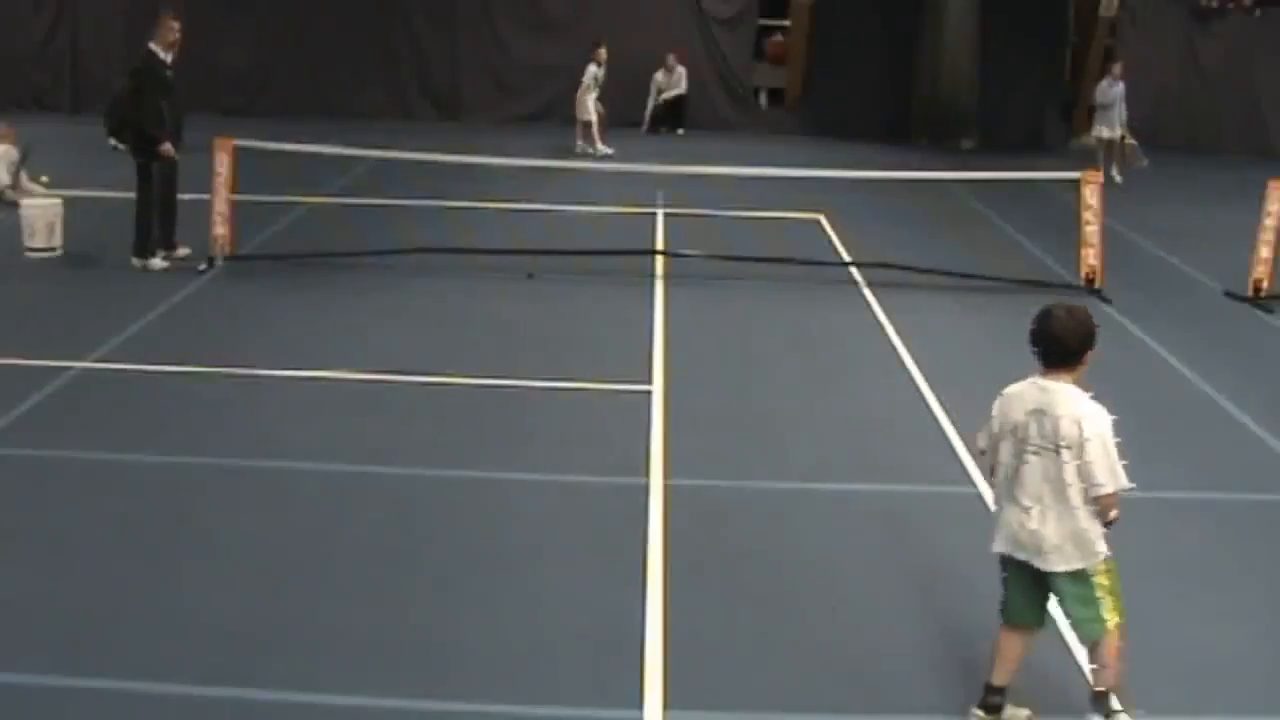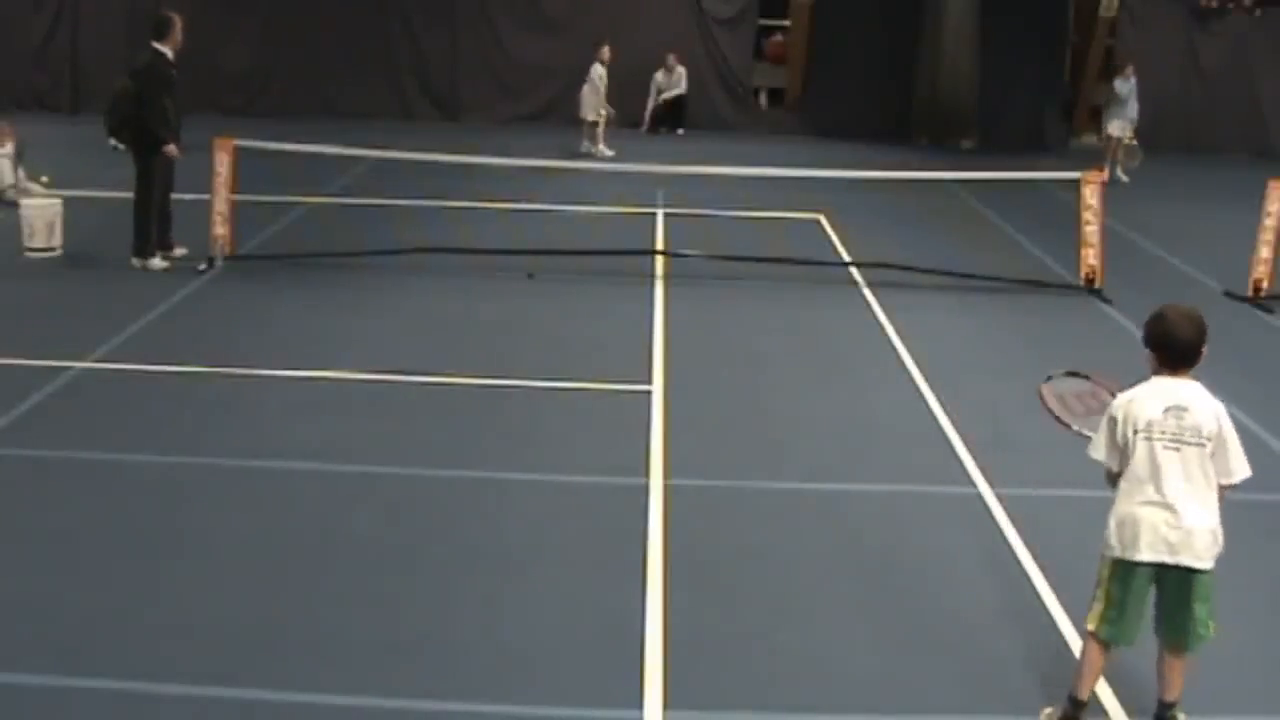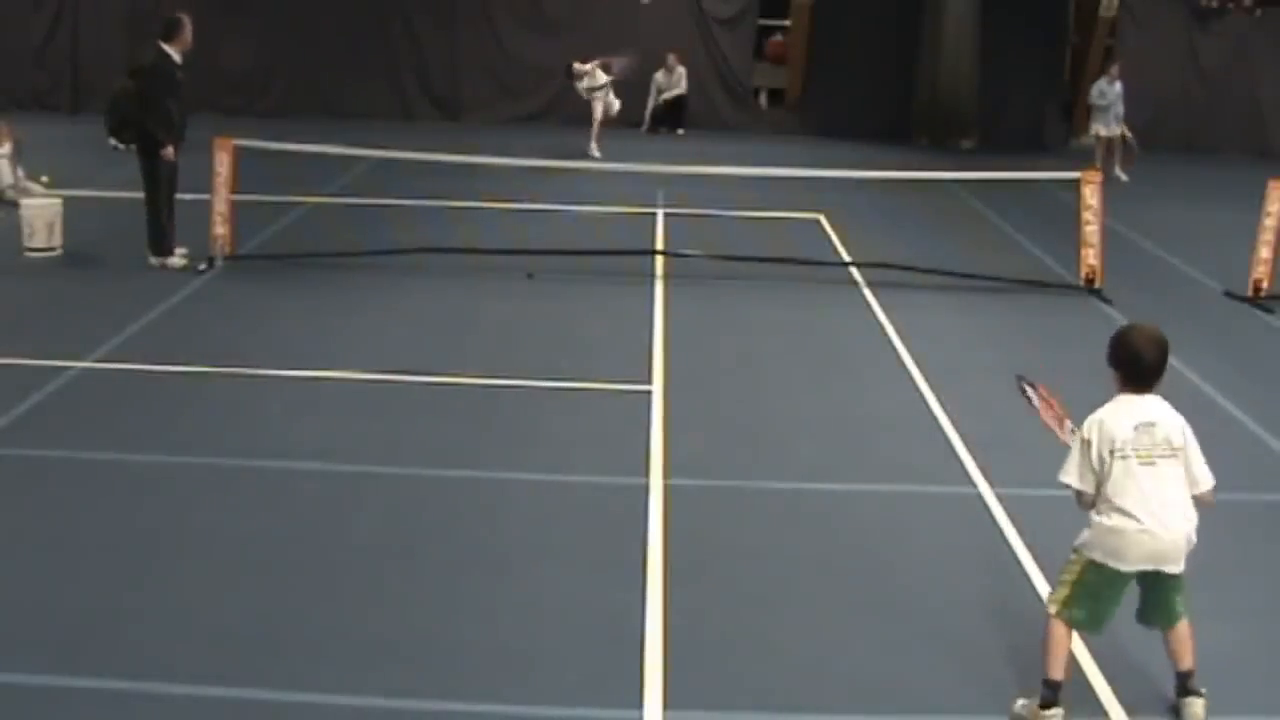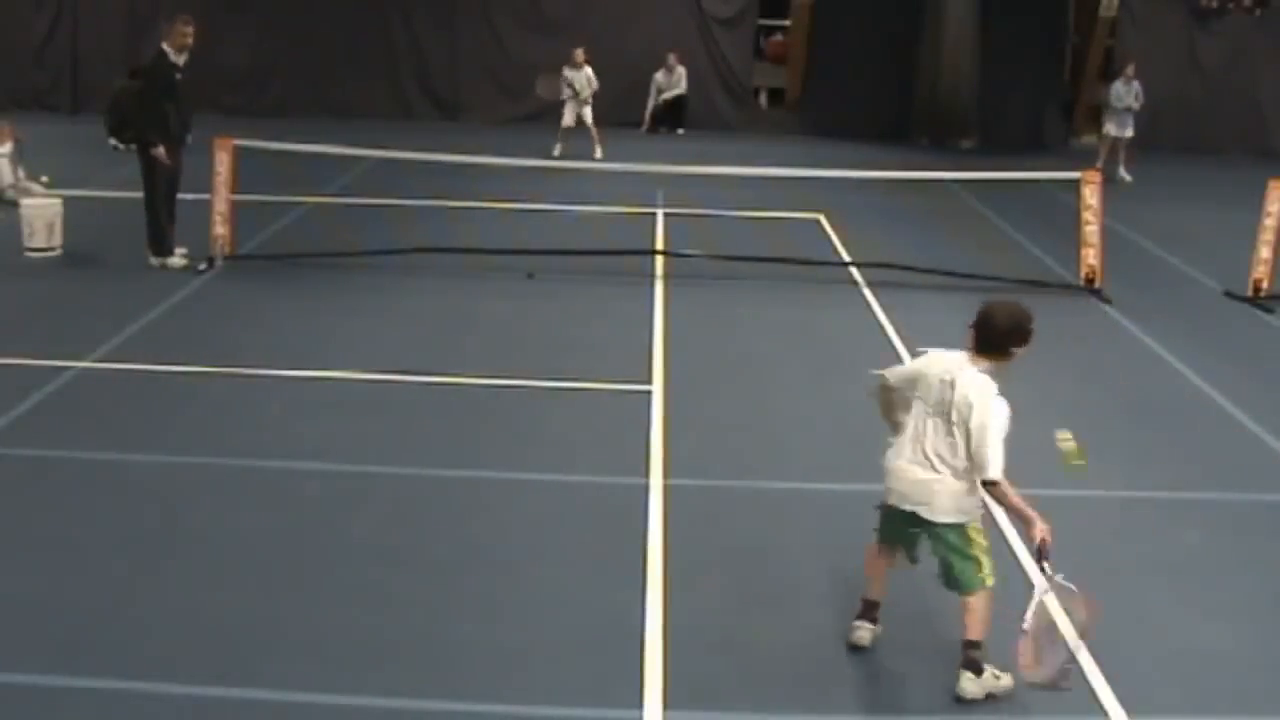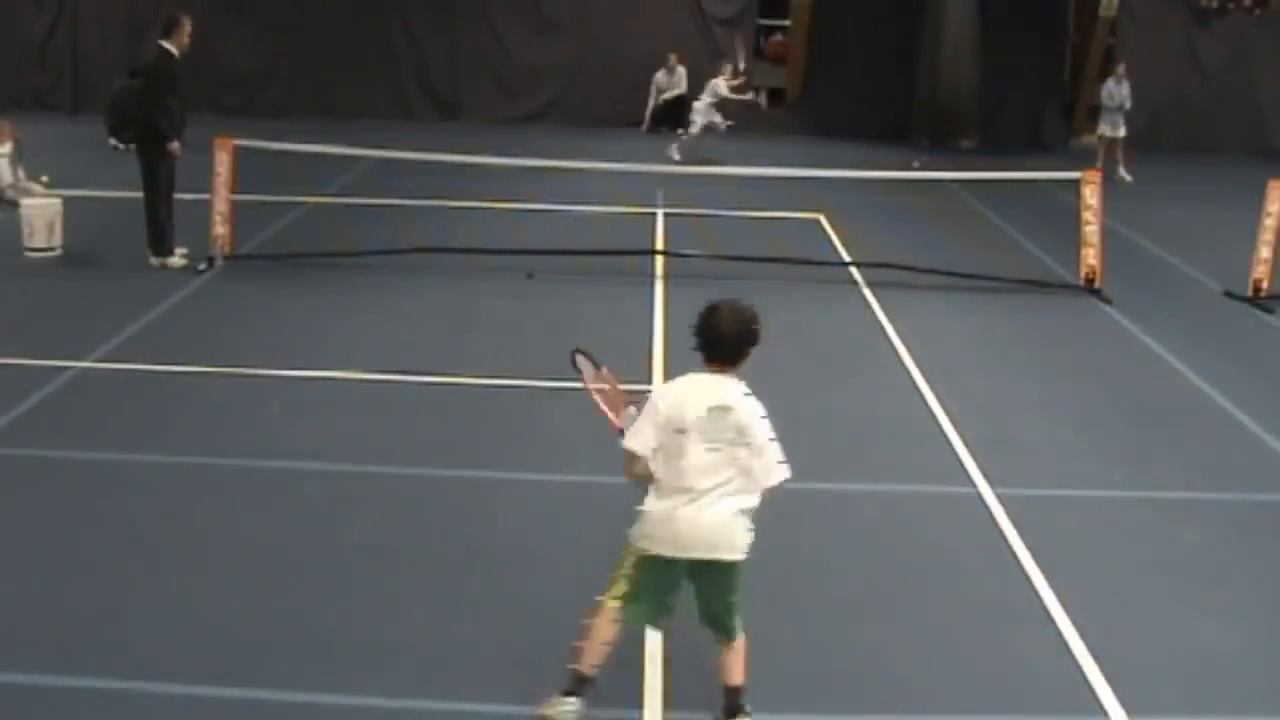
dt=1s
person 1, frame 1
left shoulder: (1009, 399)
right shoulder: (1089, 416)
left elbow: (993, 465)
right elbow: (1105, 497)
right wrist: (1109, 512)
left hip: (1017, 534)
right hip: (1074, 542)
left knee: (1016, 623)
right knee: (1105, 629)
person 1, frame 2
left shoulder: (1127, 403)
right shoulder: (1213, 410)
left elbow: (1113, 476)
right elbow: (1224, 485)
left hip: (1134, 532)
right hip: (1193, 538)
left knee: (1102, 629)
right knee: (1177, 638)
person 1, frame 3
left shoulder: (1099, 423)
right shoulder: (1177, 423)
left elbow: (1084, 498)
right elbow: (1203, 495)
left hip: (1113, 541)
right hip: (1171, 542)
left knee: (1062, 613)
right knee: (1172, 616)
person 1, frame 4
left shoulder: (934, 361)
right shoulder: (990, 404)
left elbow: (887, 387)
right elbow: (991, 480)
left wrist: (897, 426)
right wrist: (1030, 518)
left hip: (902, 480)
right hip: (950, 499)
left knee: (885, 545)
right knee: (976, 583)
left ankle: (865, 622)
right ankle: (973, 670)
person 1, frame 5
left shoulder: (668, 395)
right shoulder: (753, 413)
left elbow: (638, 468)
right elbow: (763, 485)
left hip: (666, 526)
right hip: (723, 536)
left knee: (614, 609)
right knee: (729, 630)
person 2, frame 1
left shoulder: (165, 63)
right shoulder: (146, 66)
right elbow: (141, 110)
right wrist: (159, 140)
left hip: (168, 141)
right hip: (151, 144)
left knee: (168, 195)
right knee: (149, 197)
left ankle: (167, 244)
right ankle: (142, 253)
person 2, frame 2
left shoulder: (162, 62)
right shoulder: (152, 65)
right elbow: (150, 109)
left wrist: (170, 138)
right wrist: (166, 140)
left hip: (163, 141)
right hip: (151, 143)
left knee: (163, 194)
right knee: (148, 196)
left ankle: (163, 244)
right ankle: (143, 253)
person 2, frame 3
left shoulder: (170, 62)
right shoulder: (158, 65)
right elbow: (152, 109)
right wrist: (163, 143)
left hip: (168, 141)
right hip: (156, 144)
left knee: (167, 195)
right knee: (158, 197)
left ankle: (166, 245)
right ankle: (160, 252)
person 2, frame 4
left shoulder: (181, 63)
right shoulder: (157, 66)
right elbow: (147, 106)
left wrist: (185, 131)
right wrist: (154, 142)
left hip: (174, 141)
right hip: (158, 143)
left knee: (169, 195)
right knee: (158, 196)
left ankle: (167, 245)
right ankle: (160, 252)
person 2, frame 5
left shoulder: (165, 60)
right shoulder: (162, 63)
right elbow: (157, 104)
left wrist: (172, 136)
right wrist: (170, 137)
left hip: (162, 139)
right hip: (156, 140)
left knee: (164, 193)
right knee: (158, 195)
left ankle: (165, 245)
right ankle: (160, 252)
